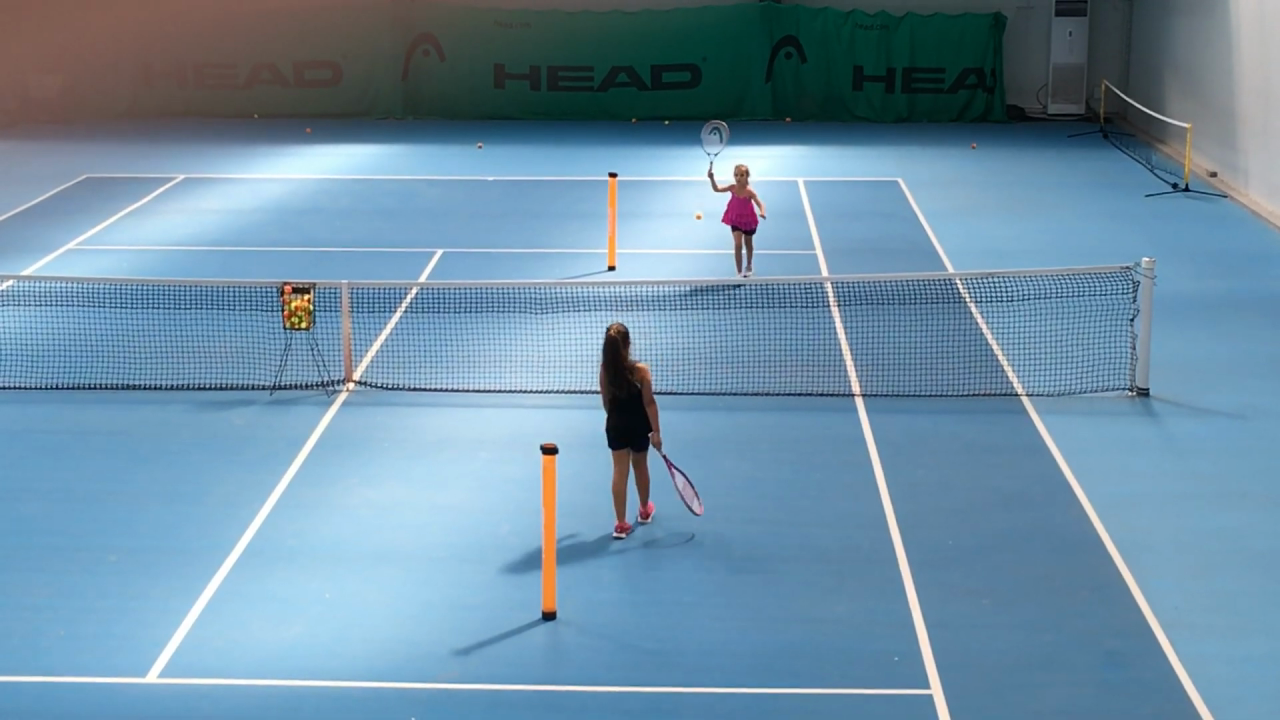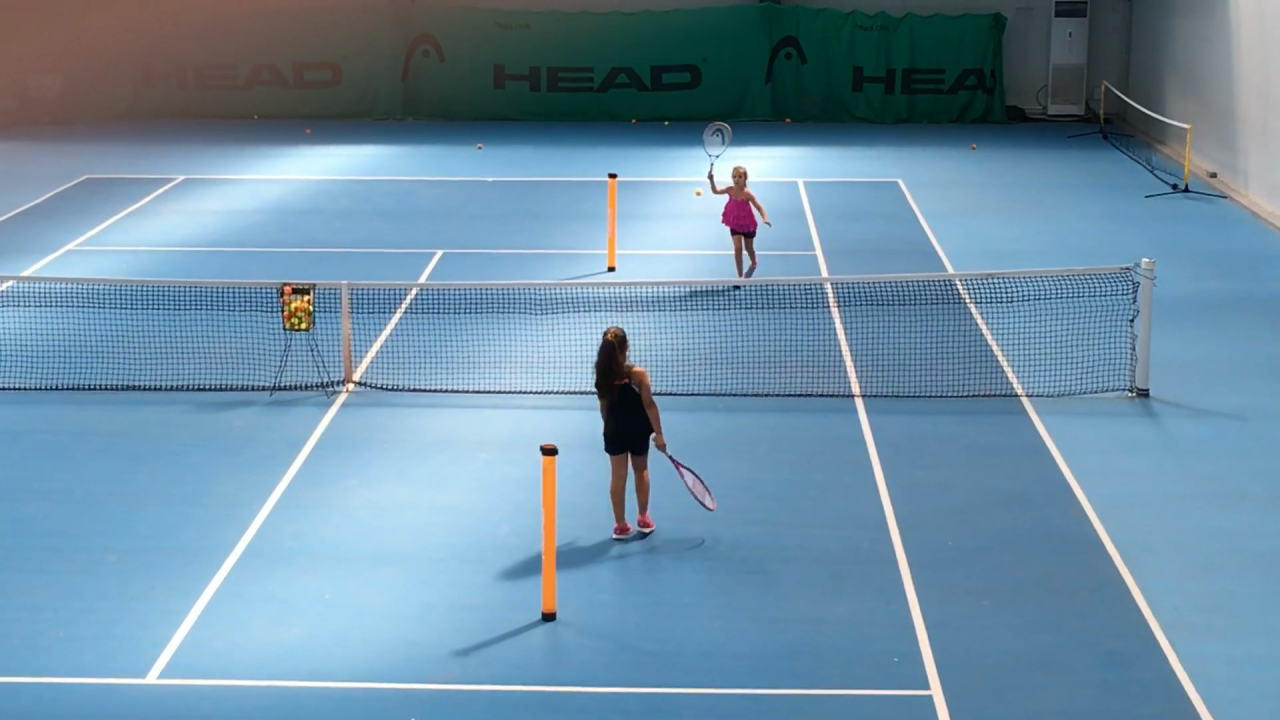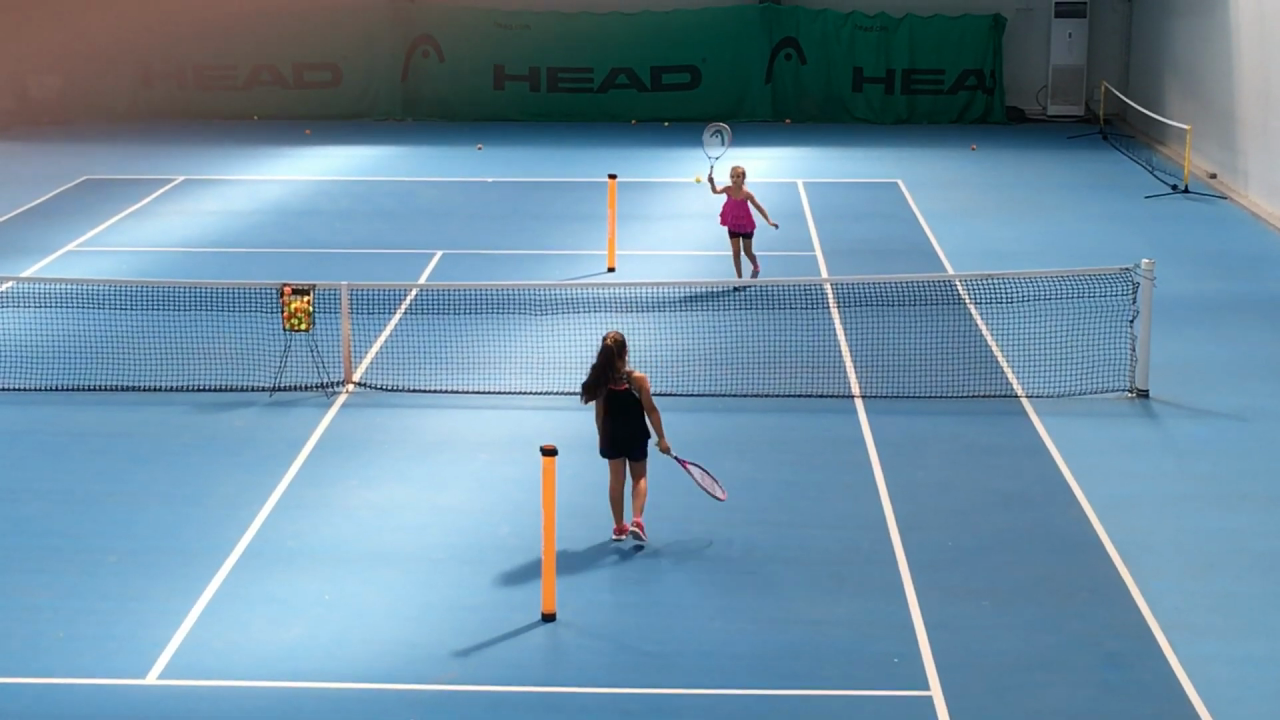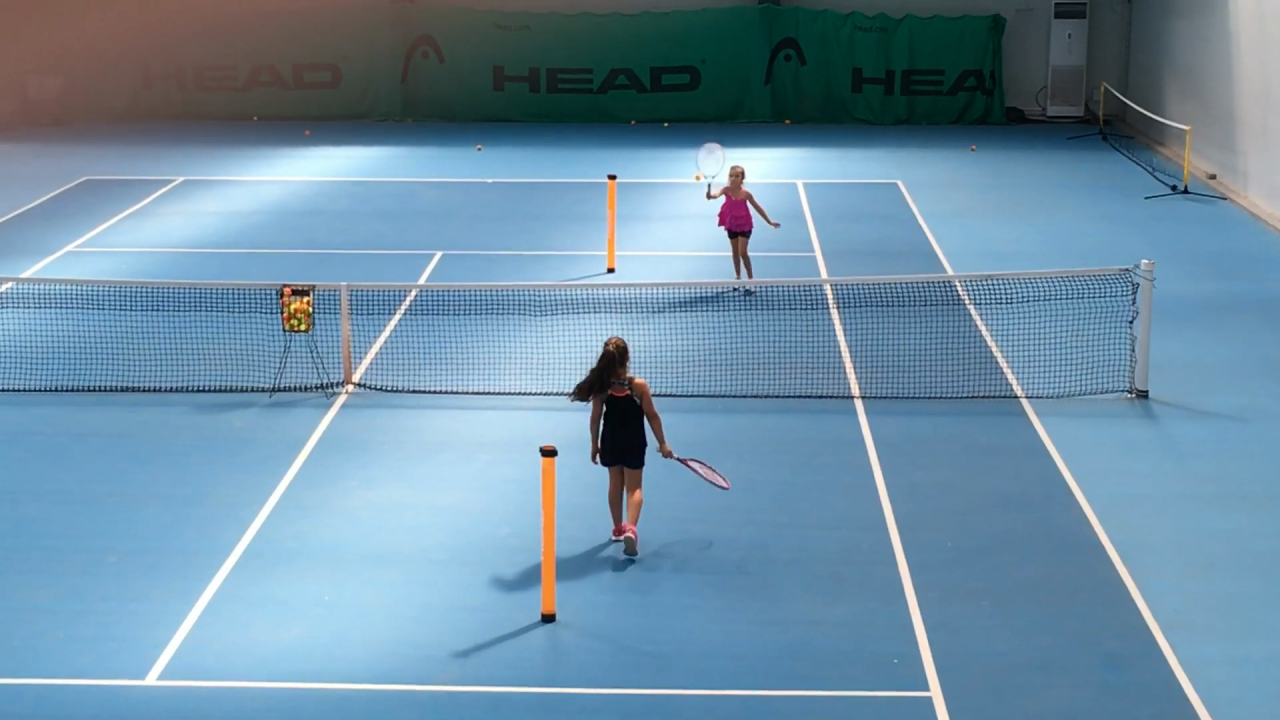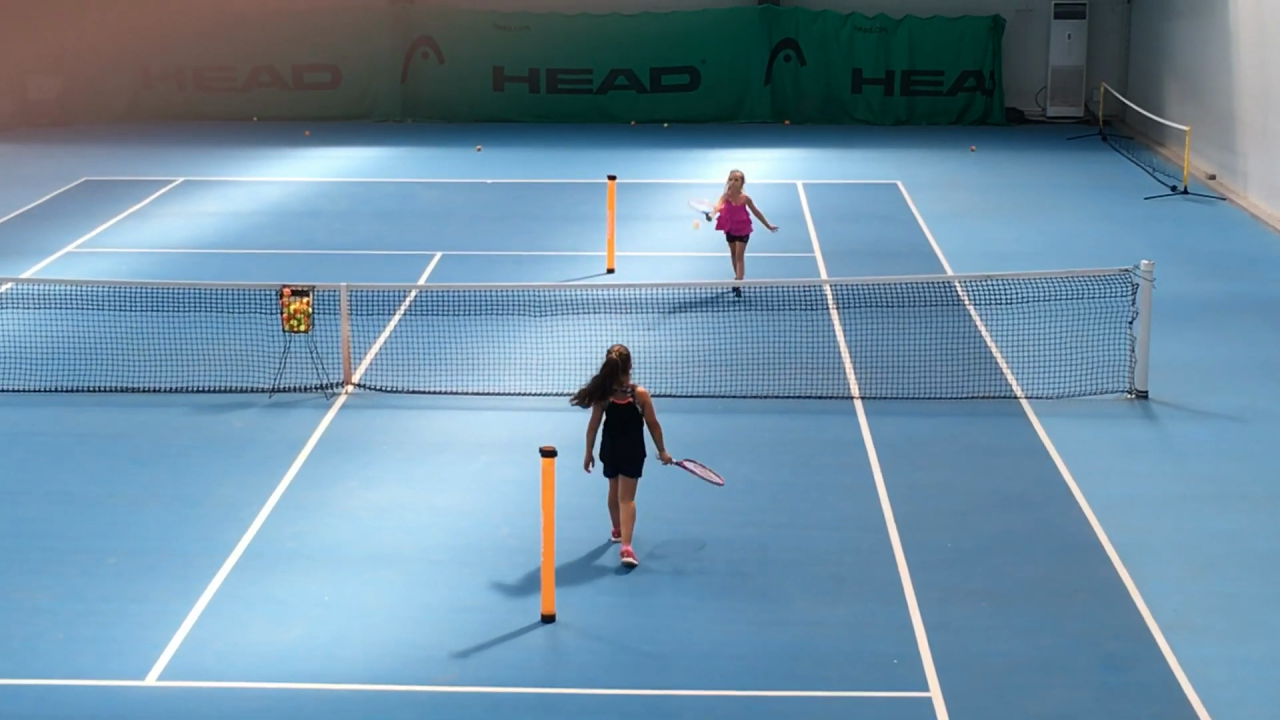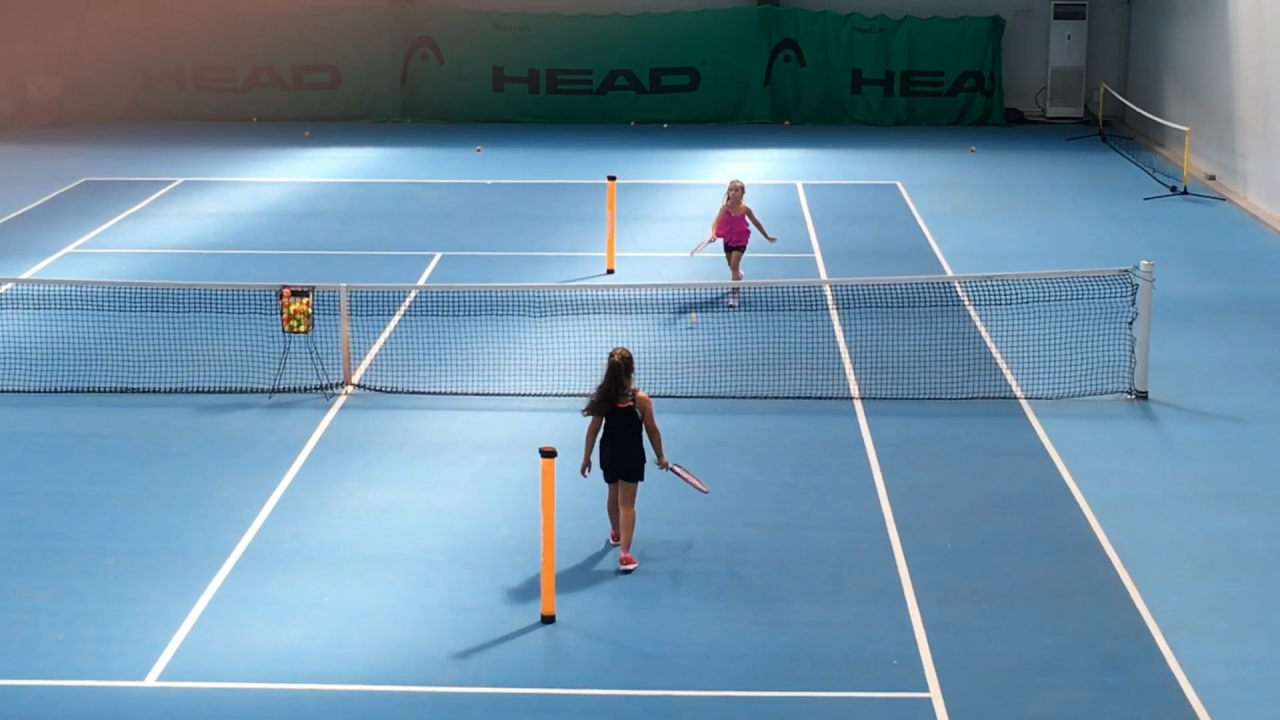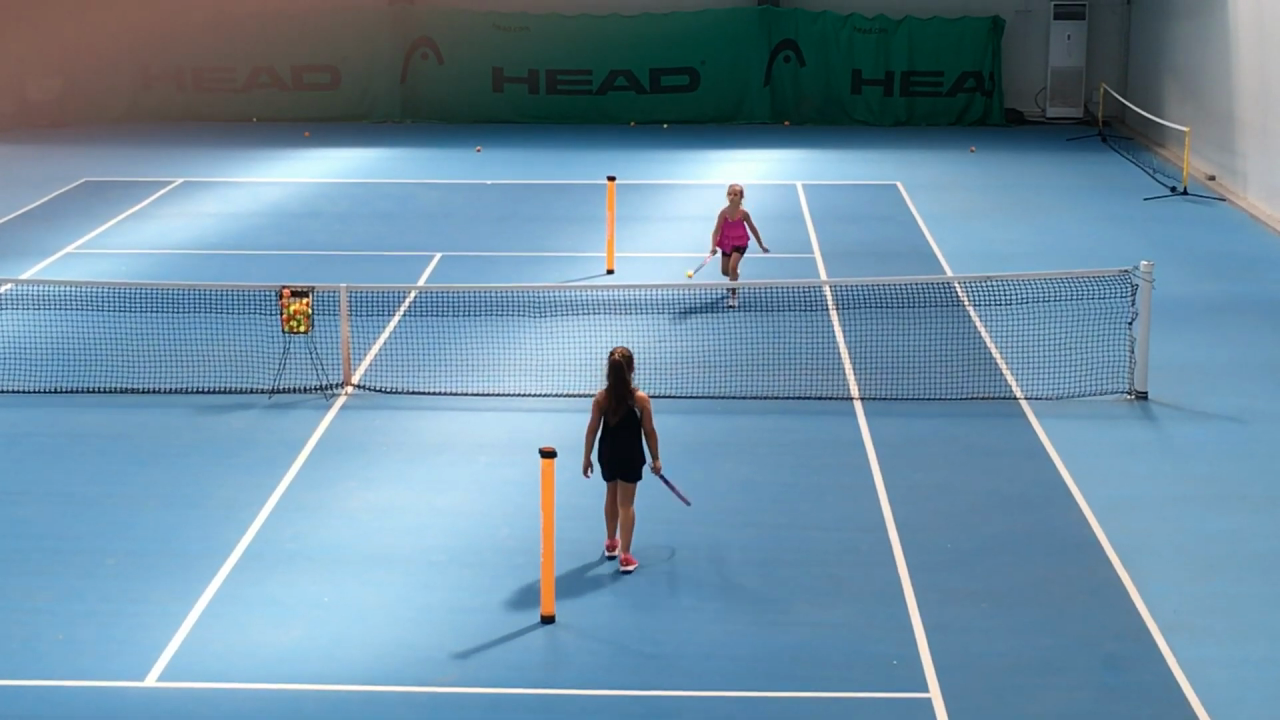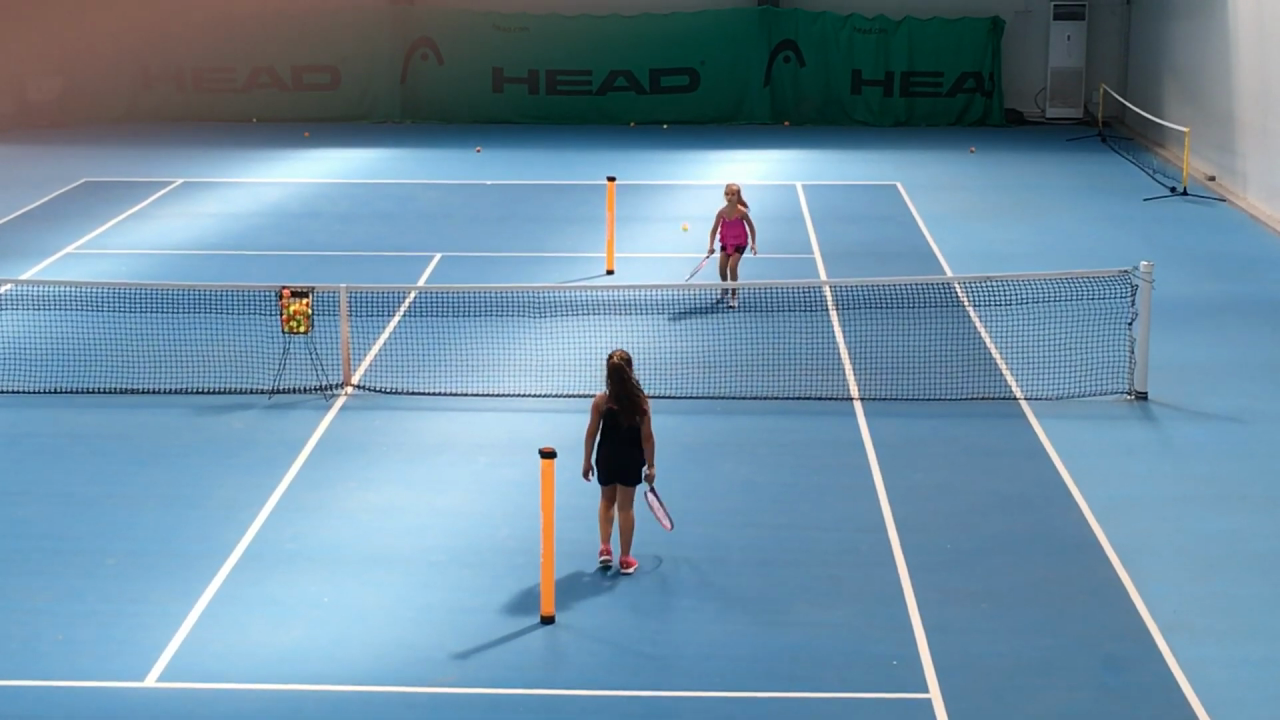
dt=0.1s
person 1, frame 1
left shoulder: (606, 371)
right shoulder: (640, 370)
left elbow: (606, 400)
right elbow: (649, 403)
right wrist: (656, 432)
left hip: (616, 426)
right hip: (639, 426)
left knee: (620, 473)
right knee: (640, 468)
left ankle: (621, 524)
right ankle: (644, 508)
person 1, frame 2
left shoulder: (603, 375)
right shoulder: (638, 374)
left elbow: (604, 406)
right elbow: (649, 405)
right wrist: (658, 433)
left hip: (614, 430)
right hip: (637, 430)
left knee: (618, 476)
right knee: (641, 472)
left ankle: (621, 525)
right ankle: (644, 519)
person 1, frame 3
left shoulder: (601, 381)
right shoulder: (638, 379)
left elbow: (600, 413)
right elbow: (651, 410)
left wrist: (602, 437)
right wrist: (661, 438)
left hip: (611, 435)
right hip: (635, 436)
left knee: (616, 480)
right knee: (639, 478)
left ankle: (619, 527)
right ankle: (637, 520)
person 1, frame 4
left shoulder: (601, 386)
right shoulder: (639, 385)
left elbow: (595, 418)
right elbow: (652, 416)
left wrist: (595, 444)
right wrist: (662, 443)
left hip: (610, 442)
right hip: (634, 442)
left knee: (615, 485)
right knee: (634, 488)
left ankle: (618, 527)
right ankle: (630, 529)
person 1, frame 5
left shoulder: (601, 393)
right shoulder: (641, 394)
left elbow: (594, 425)
right elbow: (653, 425)
left wrist: (588, 452)
right wrist: (662, 450)
left hip: (609, 450)
right hip: (633, 452)
left knee: (614, 492)
right knee: (627, 498)
left ankle: (617, 530)
right ankle: (626, 548)
person 1, frame 6
left shoulder: (604, 397)
right shoulder: (641, 399)
left elbow: (593, 430)
right elbow: (652, 431)
left wrist: (586, 457)
right wrist: (660, 456)
left hip: (608, 454)
right hip: (632, 456)
left knee: (614, 495)
right knee: (627, 503)
left ankle: (616, 533)
right ankle: (625, 555)
person 1, frame 7
left shoulder: (602, 397)
right shoulder: (641, 399)
left elbow: (592, 429)
right elbow: (649, 432)
left wrist: (587, 458)
right wrist: (655, 459)
left hip: (607, 455)
right hip: (630, 456)
left knee: (612, 497)
right knee: (626, 504)
left ankle: (611, 542)
right ankle: (625, 556)
person 1, frame 8
left shoulder: (600, 400)
right shoulder: (640, 401)
left elbow: (591, 433)
right elbow: (647, 437)
left wrist: (587, 461)
right wrist: (650, 465)
left hip: (606, 458)
right hip: (630, 460)
left knee: (606, 501)
right knee: (625, 508)
left ankle: (605, 549)
right ankle: (625, 559)
